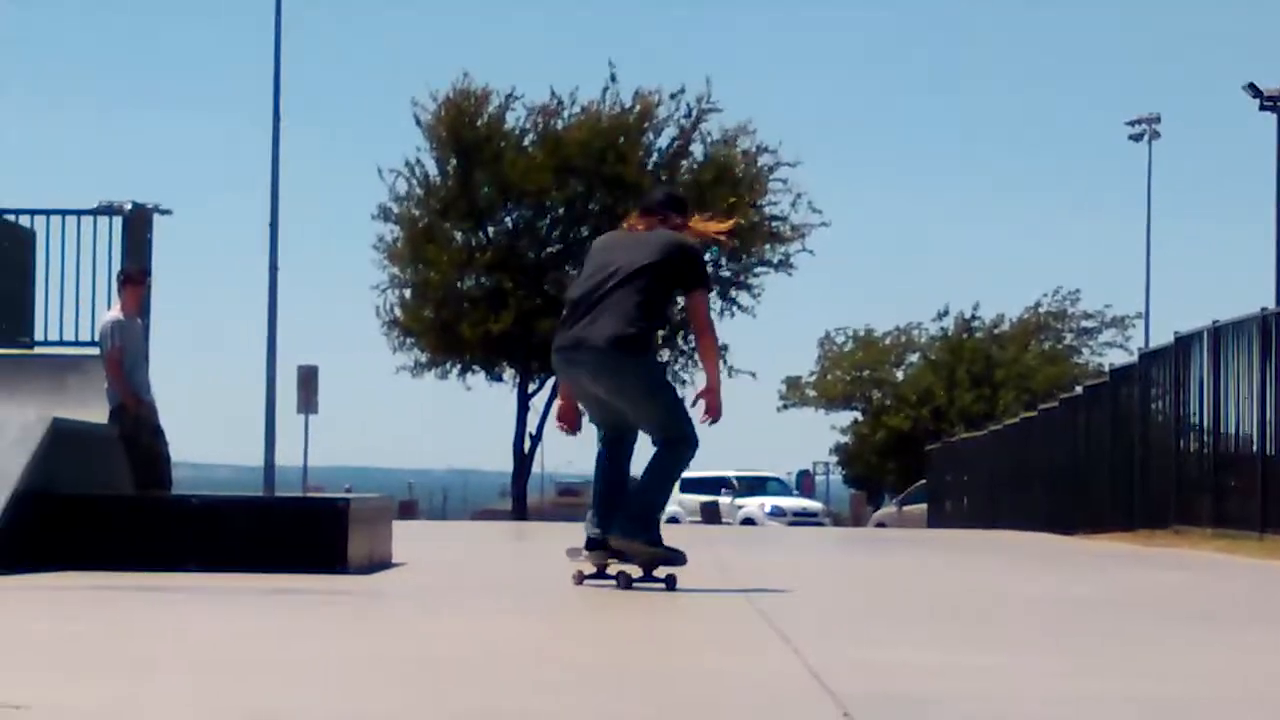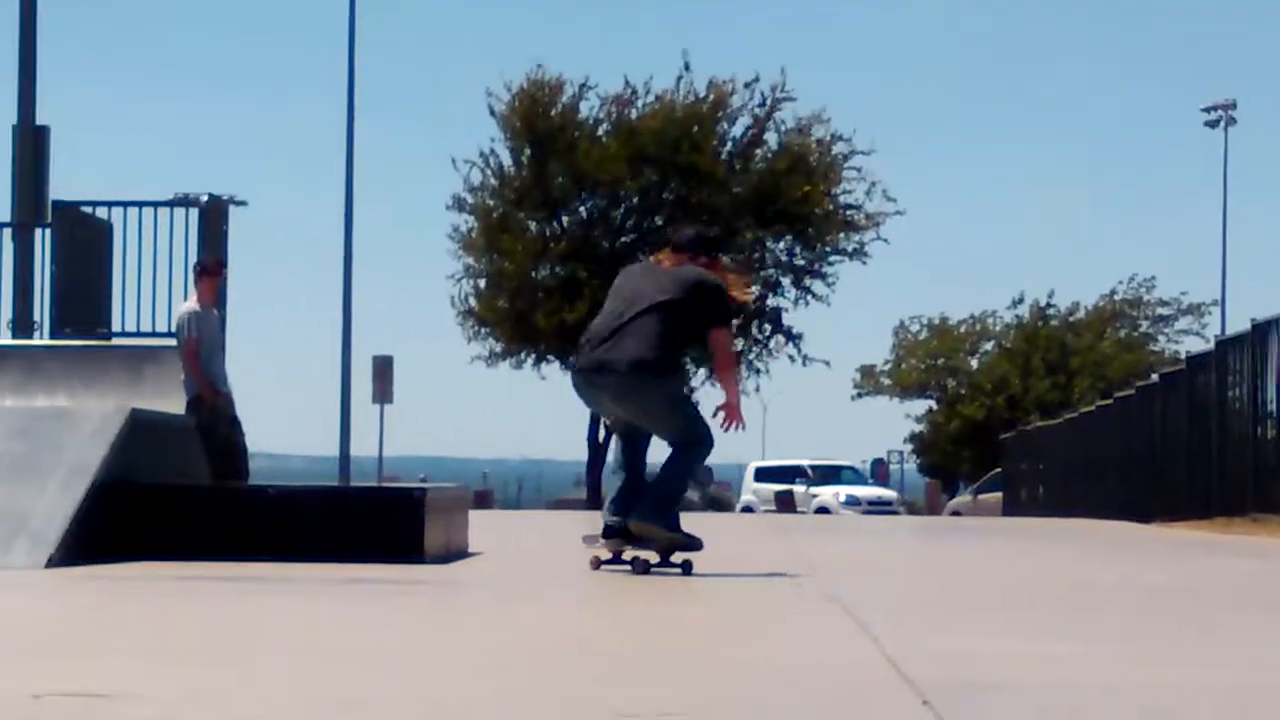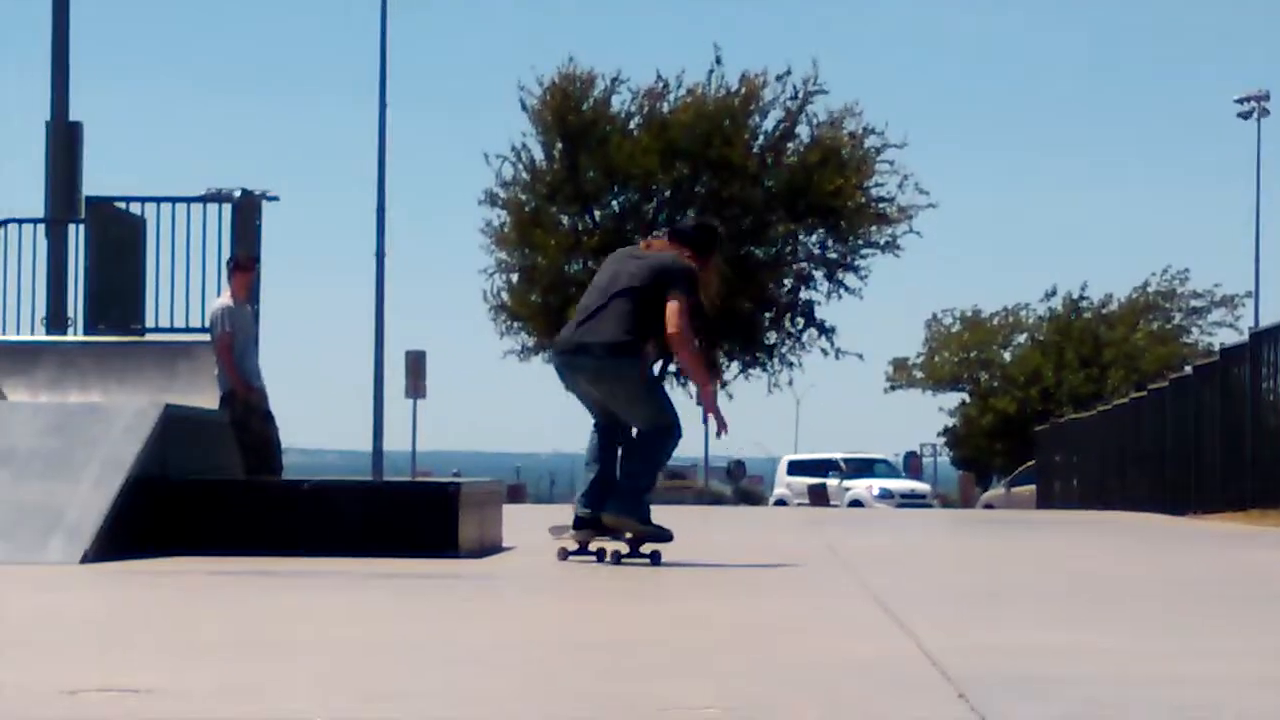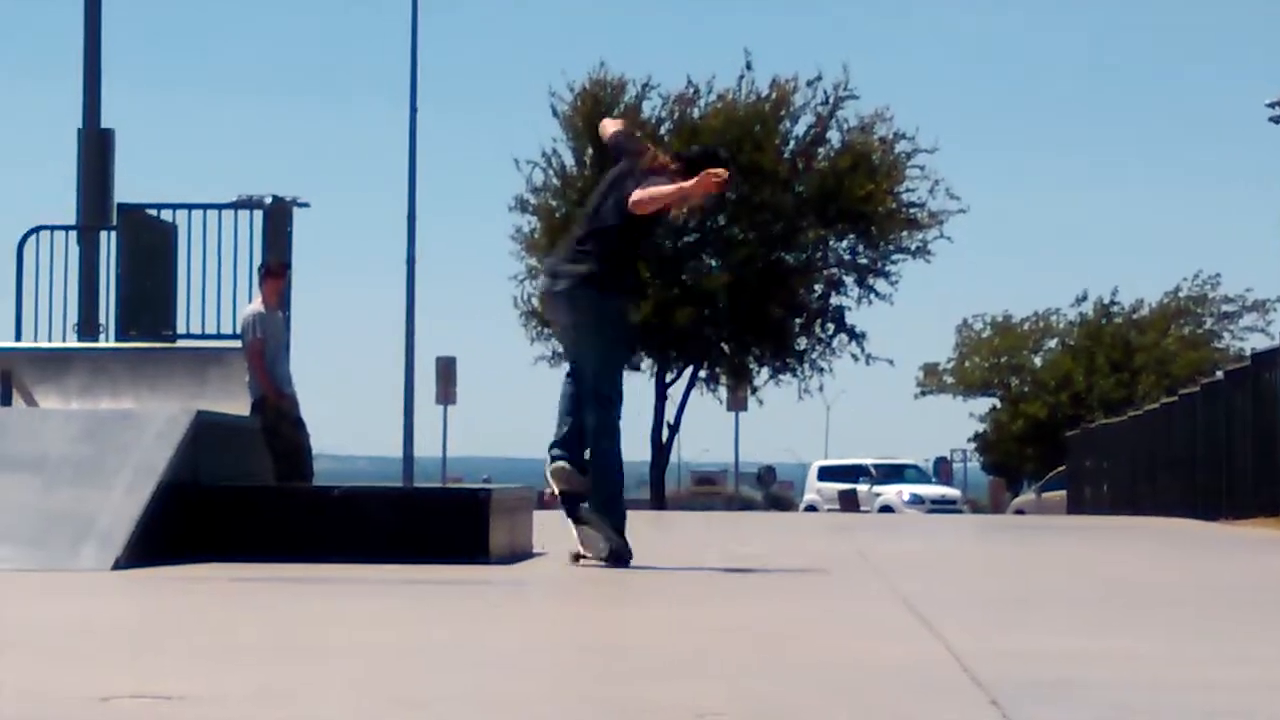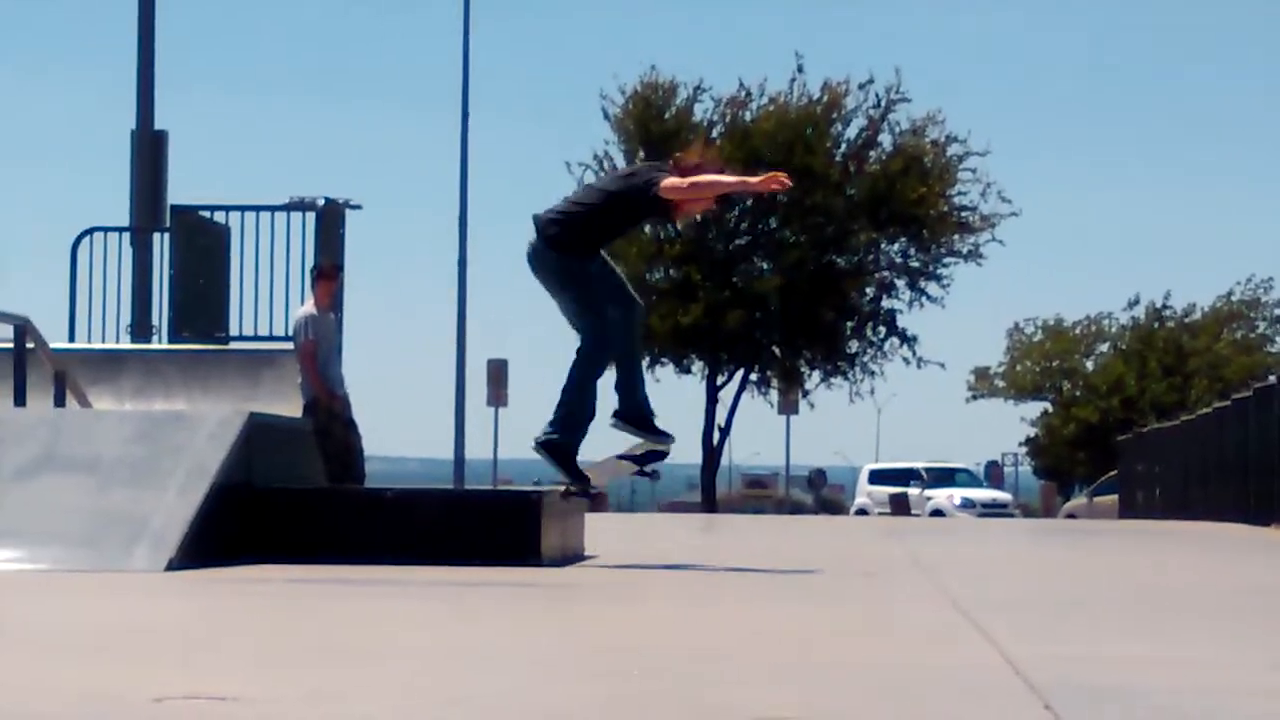
dt=0.2s
person 1, frame 1
left shoulder: (603, 243)
right shoulder: (683, 248)
right elbow: (703, 330)
left wrist: (568, 394)
right wrist: (713, 388)
left hip: (565, 356)
right hip: (618, 354)
left knee: (615, 436)
right knee: (679, 440)
left ankle: (600, 531)
right ankle: (634, 527)
person 1, frame 2
left shoulder: (632, 272)
right shoulder: (708, 285)
right elbow: (724, 361)
left wrist: (611, 406)
right wrist: (732, 402)
left hip: (584, 374)
right hip: (639, 376)
left knee: (632, 431)
right knee: (695, 441)
left ankle: (617, 518)
right ankle: (653, 513)
person 1, frame 3
left shoulder: (622, 256)
right shoulder: (682, 271)
right elbow: (677, 334)
right wrist: (707, 392)
left hip: (566, 357)
right hip: (615, 358)
left knee: (610, 424)
right knee: (662, 430)
left ankle: (588, 511)
right ankle: (625, 507)
person 1, frame 4
left shoulder: (631, 159)
right shoulder: (654, 184)
left elbow: (609, 127)
right elbow: (638, 202)
right wrist: (690, 184)
left hip: (556, 285)
right hip: (591, 289)
left knee: (583, 373)
right knee: (604, 400)
left ankle: (564, 454)
right ankle: (606, 510)
person 1, frame 5
left shoulder: (653, 172)
right shoulder: (653, 184)
right elbow: (689, 185)
right wrist: (752, 182)
left hip: (578, 248)
right hip: (556, 248)
left knee: (628, 311)
right knee: (601, 339)
left ankle: (634, 412)
right ankle: (559, 440)
person 2, frame 1
left shoulder: (137, 322)
right shoulder: (113, 322)
right elbow: (113, 368)
left wrist: (146, 402)
right wrist: (133, 404)
left hip: (143, 405)
right hip: (127, 408)
left knee: (158, 462)
right knee: (135, 467)
person 2, frame 2
left shoulder: (213, 313)
right shoulder: (190, 313)
right elbow: (190, 358)
left wrist: (223, 393)
right wrist: (210, 395)
left hip: (220, 396)
right hip: (203, 398)
left knee: (235, 453)
right knee: (211, 456)
person 2, frame 3
left shoulder: (246, 308)
right shoulder: (223, 308)
right elbow: (223, 353)
left wrist: (257, 388)
right wrist: (243, 390)
left hip: (253, 391)
right hip: (237, 394)
left knee: (268, 448)
right knee: (245, 451)
person 2, frame 4
left shoulder: (278, 314)
right shoulder: (254, 315)
right elbow: (255, 360)
left wrist: (288, 394)
right wrist: (274, 397)
left hip: (284, 397)
right hip: (268, 400)
left knee: (300, 454)
right knee: (277, 458)
person 2, frame 5
left shoulder: (330, 316)
right shoulder: (307, 317)
right elbow: (307, 362)
left wrist: (341, 396)
right wrist: (327, 399)
left hip: (337, 399)
right hip: (320, 402)
left knee: (352, 456)
right knee: (330, 460)
